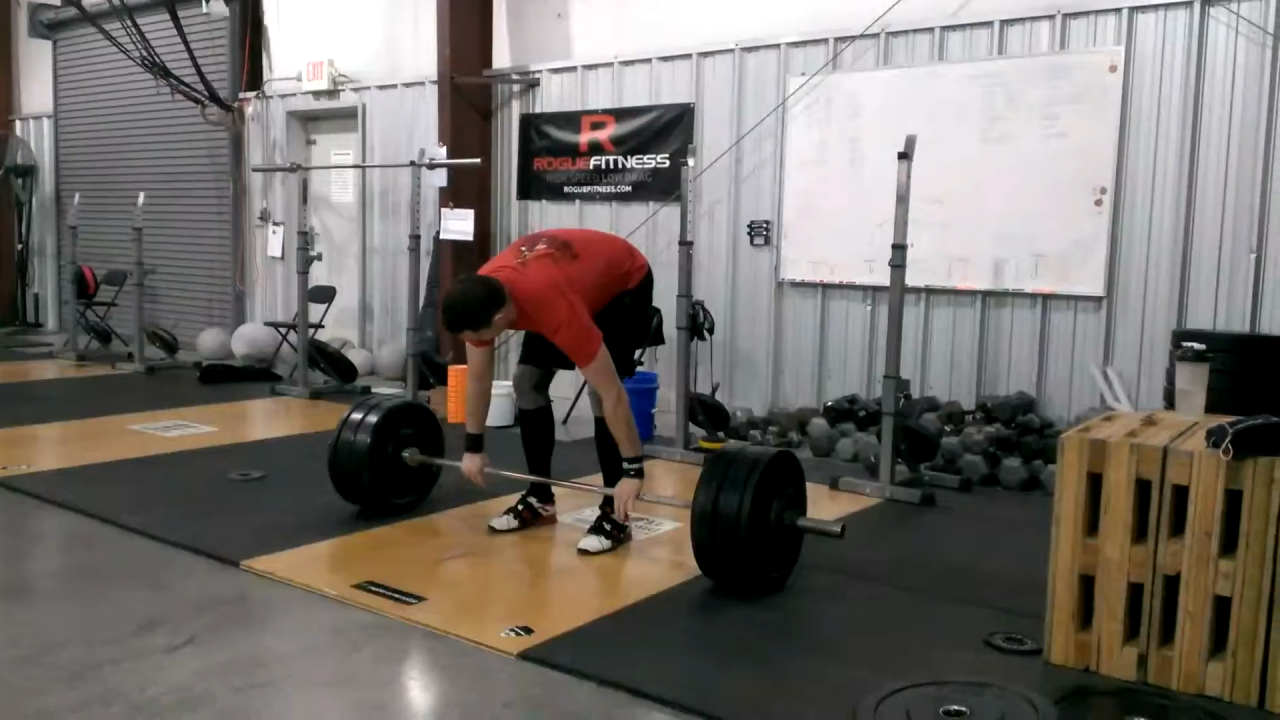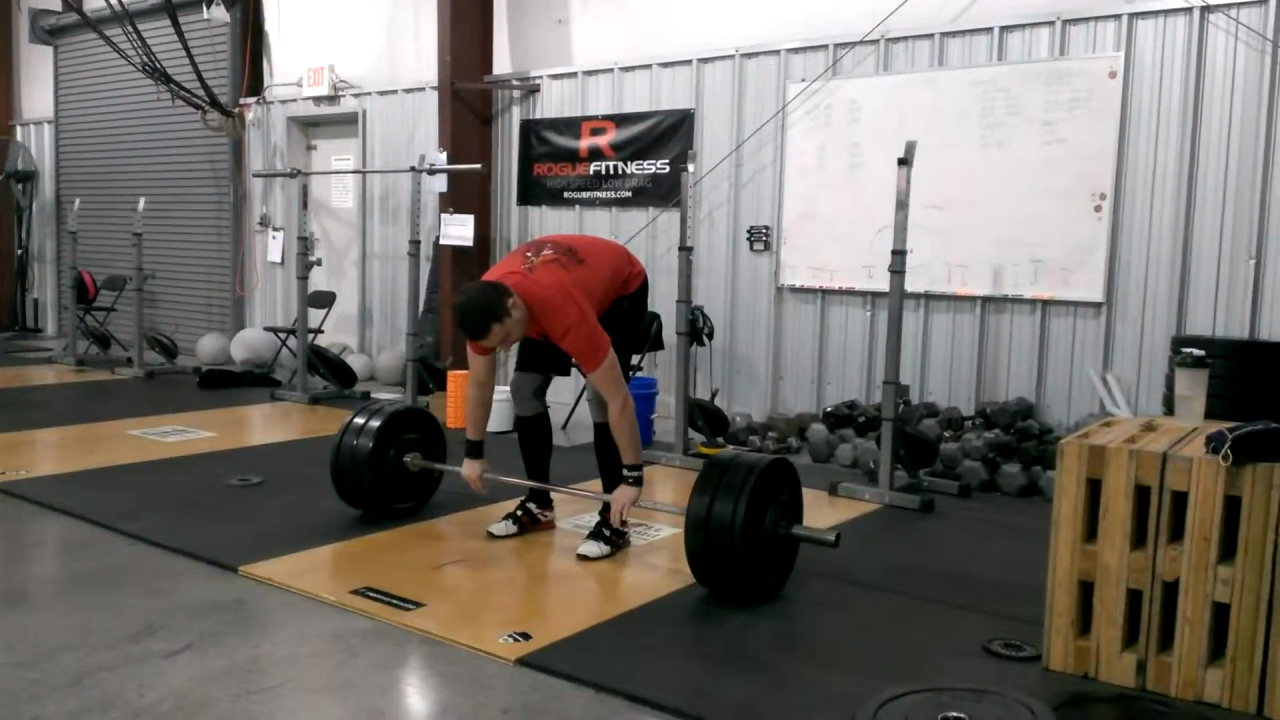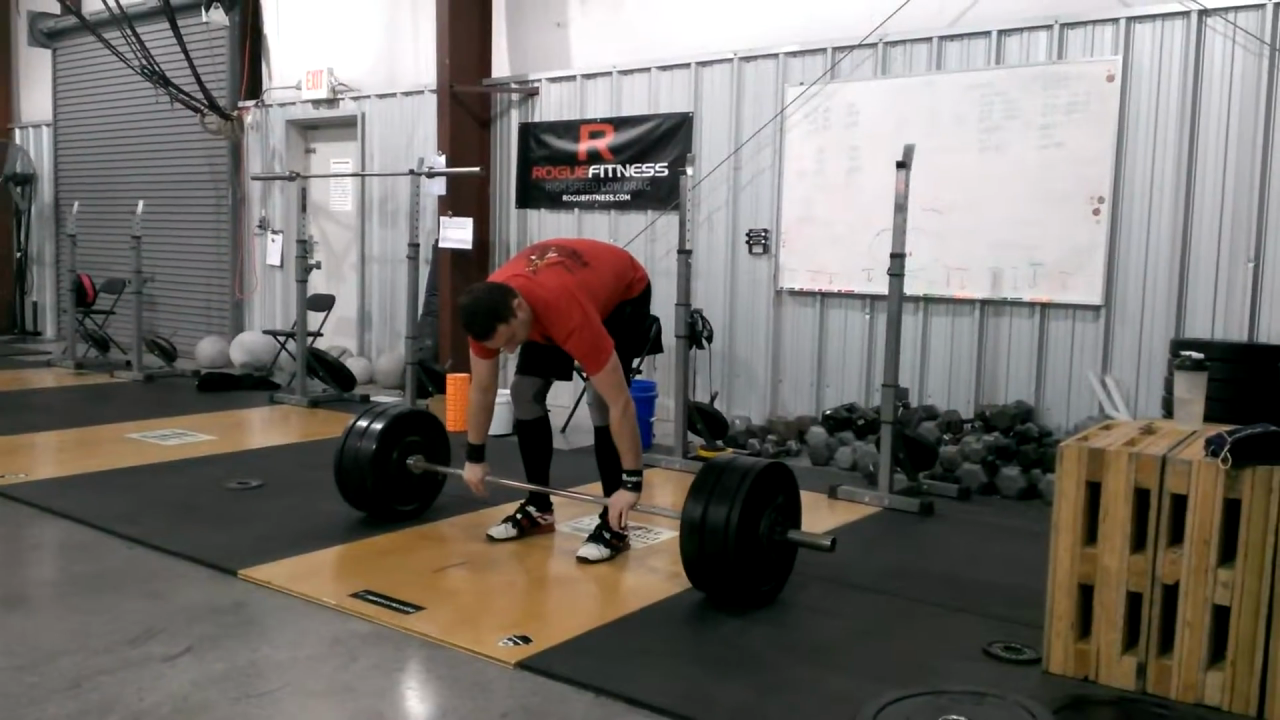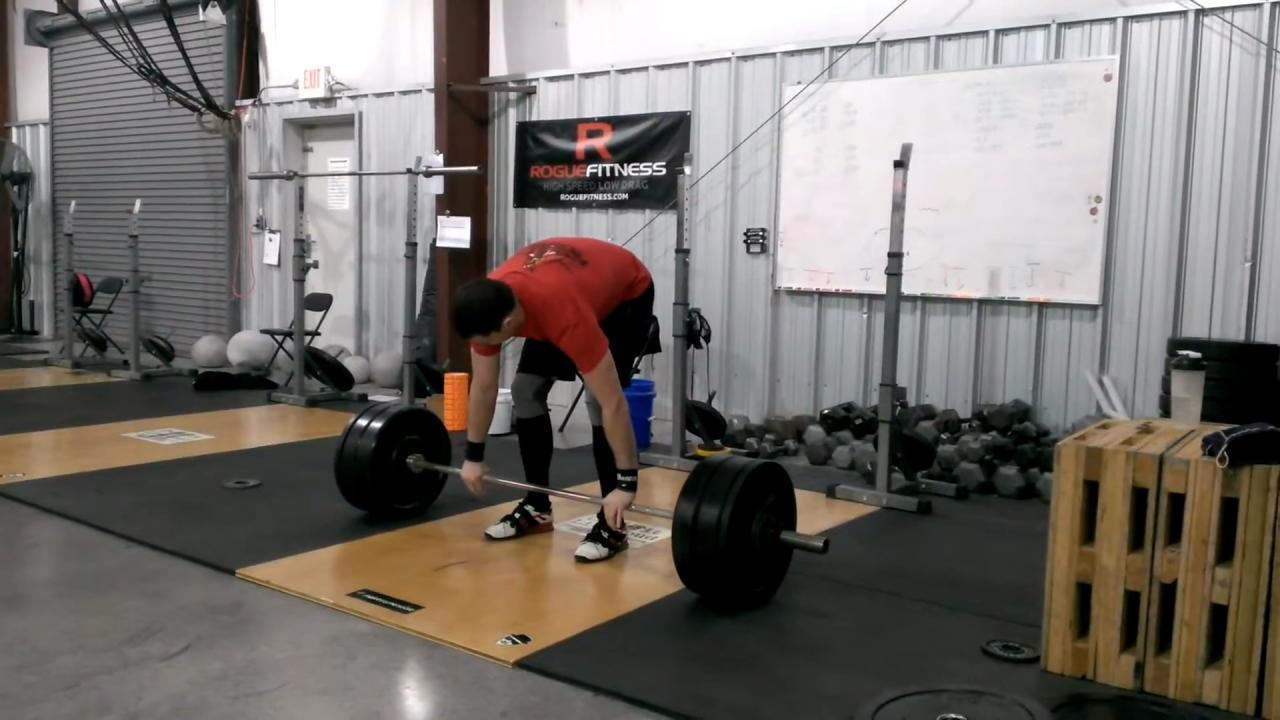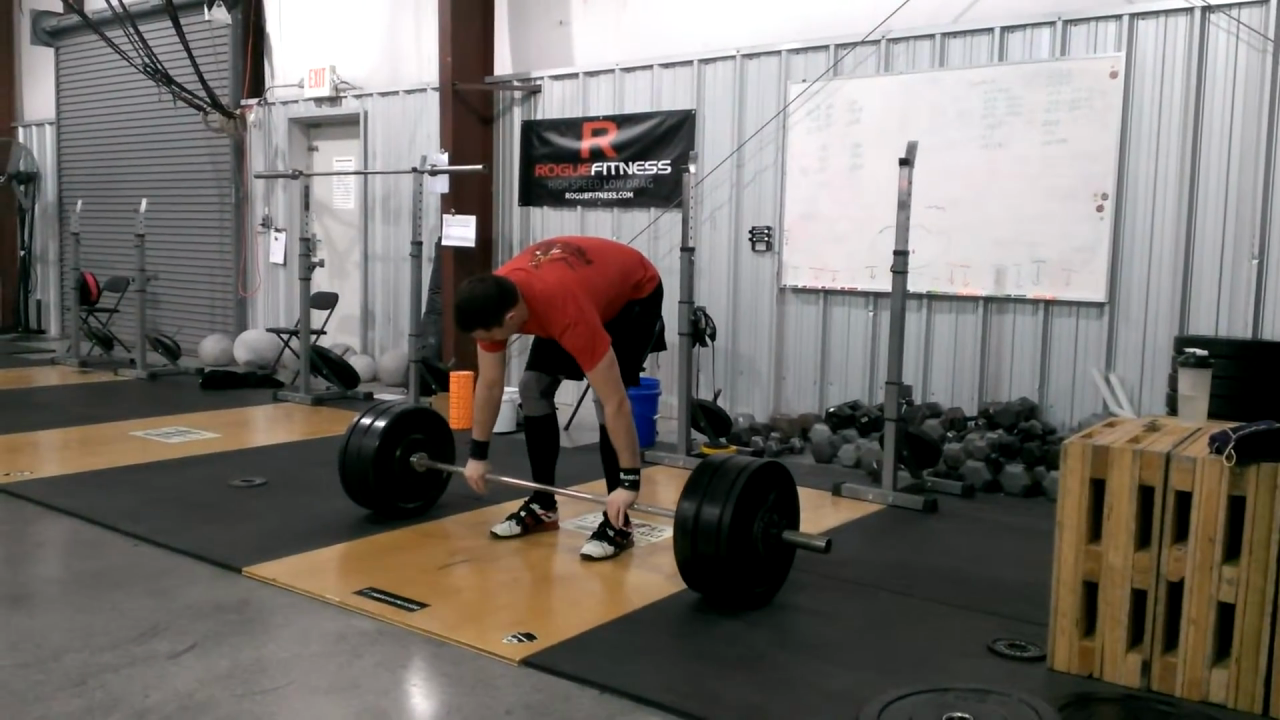
dt=0.4s
person 1, frame 1
left shoulder: (556, 309)
right shoulder: (480, 297)
left elbow: (612, 394)
right elbow: (478, 379)
left wrist: (633, 470)
right wrist: (473, 447)
left hip: (625, 283)
right hip: (574, 272)
left knee: (598, 391)
right knee: (527, 381)
left ankle: (614, 514)
right ankle: (539, 498)
person 1, frame 2
left shoulder: (566, 314)
right shoulder: (484, 307)
left elbow: (619, 399)
right elbow: (480, 385)
left wrist: (632, 477)
right wrist: (473, 454)
left hip: (621, 288)
left knee: (600, 395)
right knee: (525, 388)
left ankle: (613, 521)
right ankle: (539, 504)
person 1, frame 3
left shoulder: (570, 317)
right shoulder: (487, 311)
left elbow: (620, 404)
right elbow: (482, 389)
left wrist: (631, 483)
right wrist: (474, 457)
left hip: (624, 293)
left knee: (599, 399)
right knee: (524, 392)
left ankle: (613, 526)
right ankle: (538, 508)
person 1, frame 4
left shoulder: (565, 316)
right shoulder: (487, 305)
left elbow: (613, 403)
right elbow: (483, 386)
left wrist: (627, 482)
right wrist: (473, 456)
left hip: (627, 294)
left knee: (597, 399)
right knee: (525, 390)
left ankle: (612, 525)
right ankle: (537, 507)
person 1, frame 5
left shoulder: (568, 314)
right shoulder: (493, 301)
left elbow: (616, 402)
right elbow: (489, 384)
left wrist: (629, 481)
right wrist: (477, 454)
left hip: (635, 293)
left knee: (603, 398)
right knee: (533, 388)
left ankle: (618, 524)
right ankle: (543, 506)
